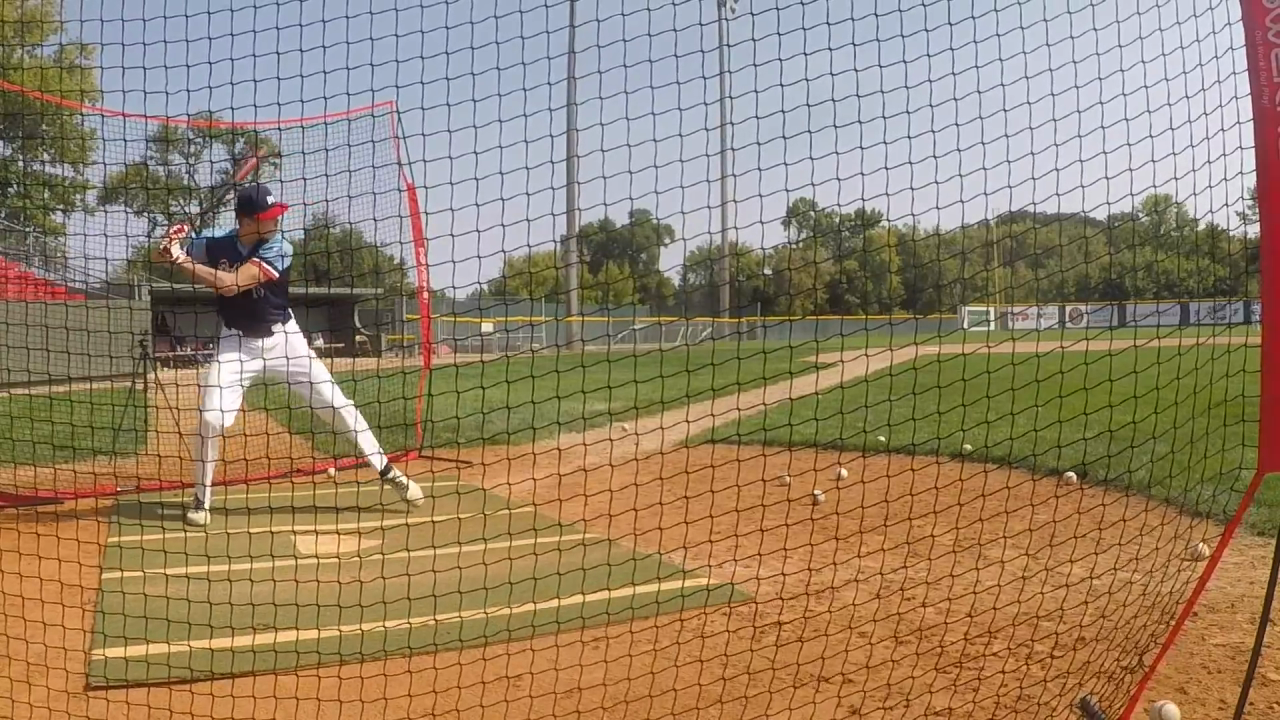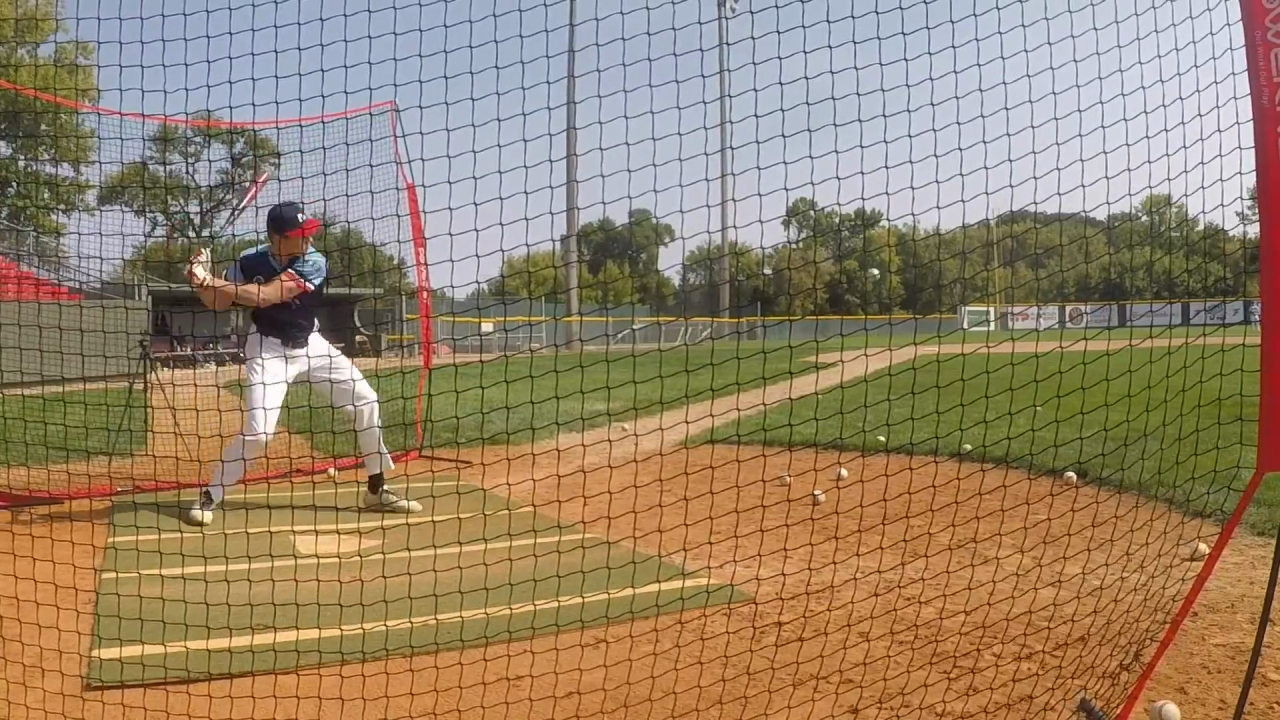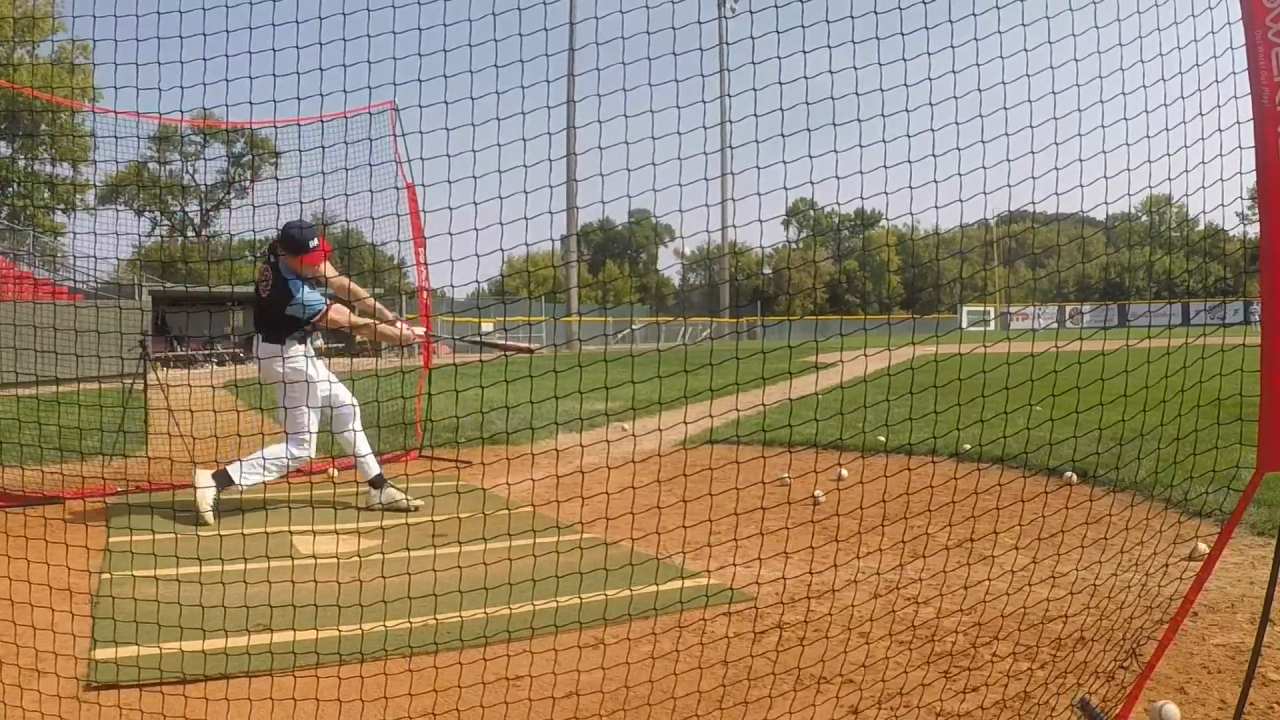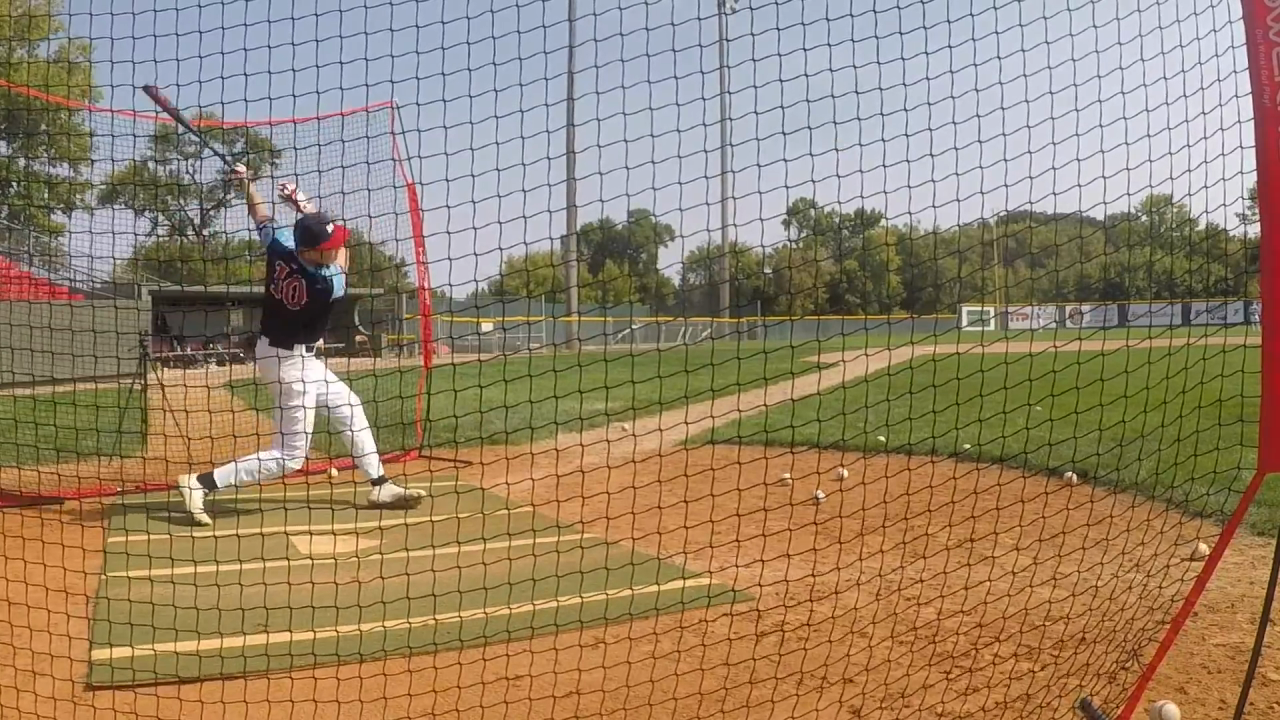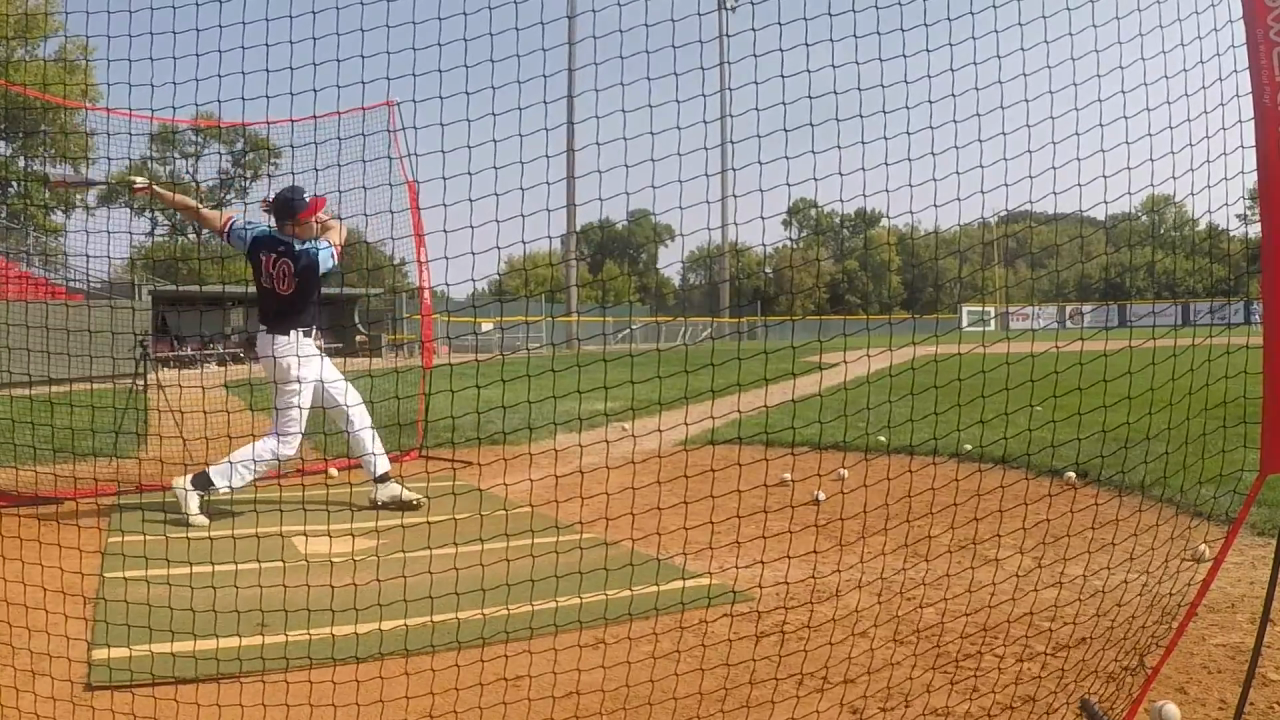
dt=0.2s
person 1, frame 1
left shoulder: (279, 247)
right shoulder: (216, 243)
left elbow: (231, 283)
right elbow: (162, 256)
left wrist: (182, 260)
right wrist: (172, 243)
left hip: (283, 337)
right hip: (237, 342)
left knee: (336, 404)
right knee: (212, 420)
left ankle: (386, 470)
right ankle: (201, 499)
person 1, frame 2
left shoulder: (313, 263)
right shoulder: (249, 263)
left elbow: (263, 296)
right elbow: (215, 304)
left wrist: (211, 282)
right wrist: (203, 280)
left hip: (309, 342)
right hip: (270, 349)
left knee: (365, 401)
right knee: (258, 431)
left ankle: (376, 489)
right ankle: (210, 497)
person 1, frame 3
left shoulder: (295, 253)
right shoulder: (296, 293)
left elbow: (340, 282)
right elbow: (351, 323)
left wrist: (385, 314)
right wrist: (398, 335)
left hip: (293, 351)
right hip: (287, 356)
left knee: (347, 406)
right knee: (299, 448)
left ankle: (379, 489)
right ankle: (214, 480)
person 1, frame 4
left shoulder: (279, 243)
right shoulder: (329, 282)
left elbow: (260, 214)
right elbow: (340, 256)
left wrist: (245, 181)
right wrist: (303, 205)
left hip: (286, 352)
right hip: (291, 362)
left knee: (348, 406)
right knee: (290, 455)
left ankle: (380, 485)
right ankle: (201, 484)
person 1, frame 5
left shoulder: (256, 238)
right shoulder: (313, 258)
left elbow: (200, 213)
right elbow: (337, 229)
left wrist: (152, 189)
right wrist: (303, 217)
left hip: (294, 346)
right hip: (290, 348)
left knee: (350, 403)
right knee: (284, 442)
left ankle: (383, 484)
right ankle: (195, 484)
